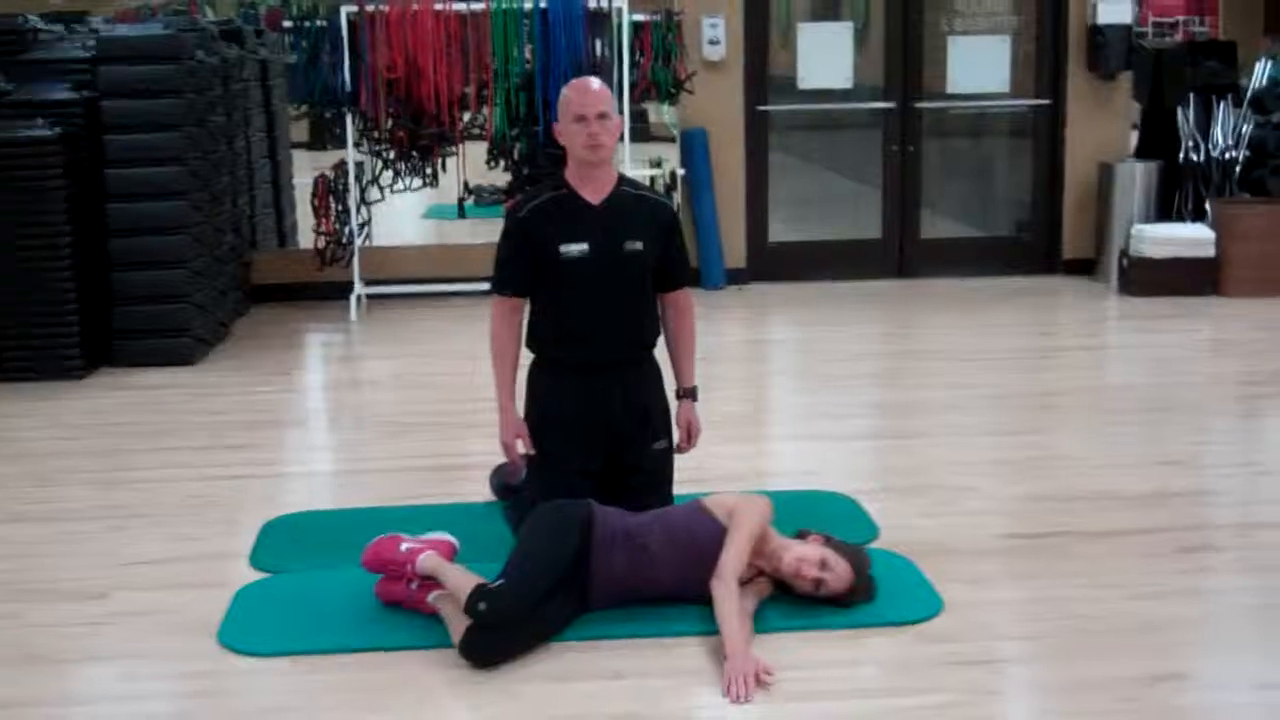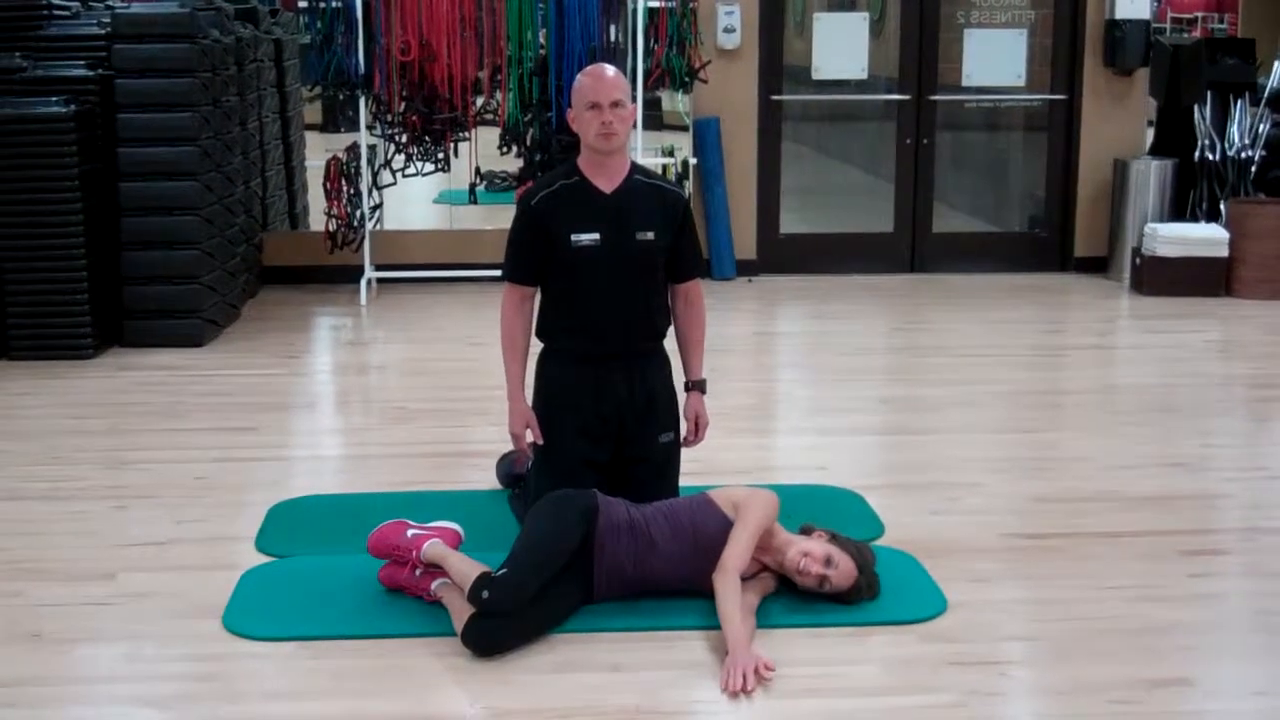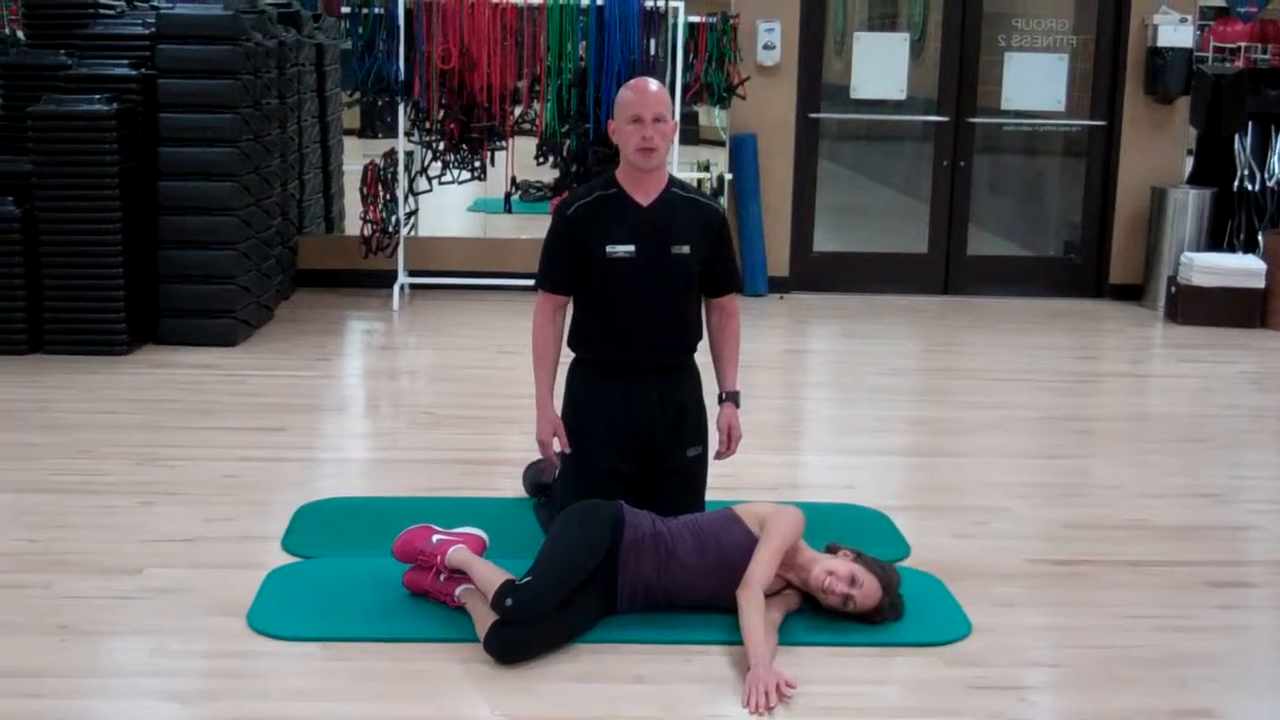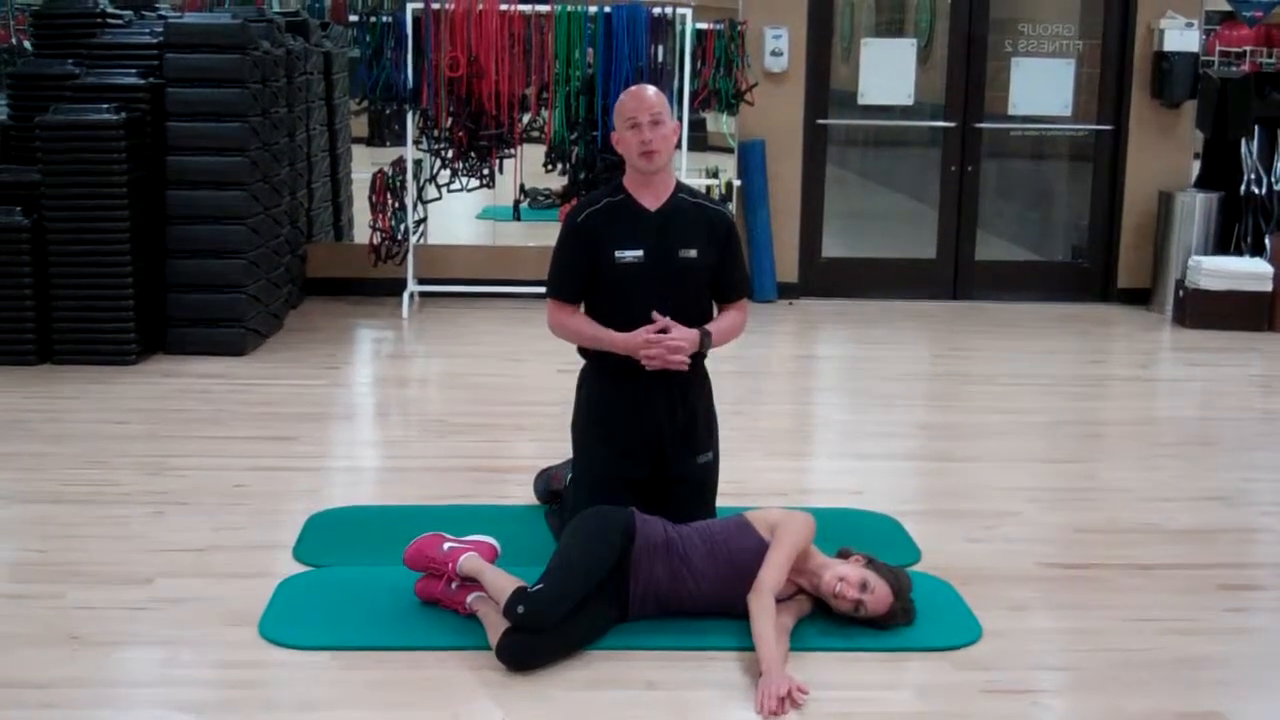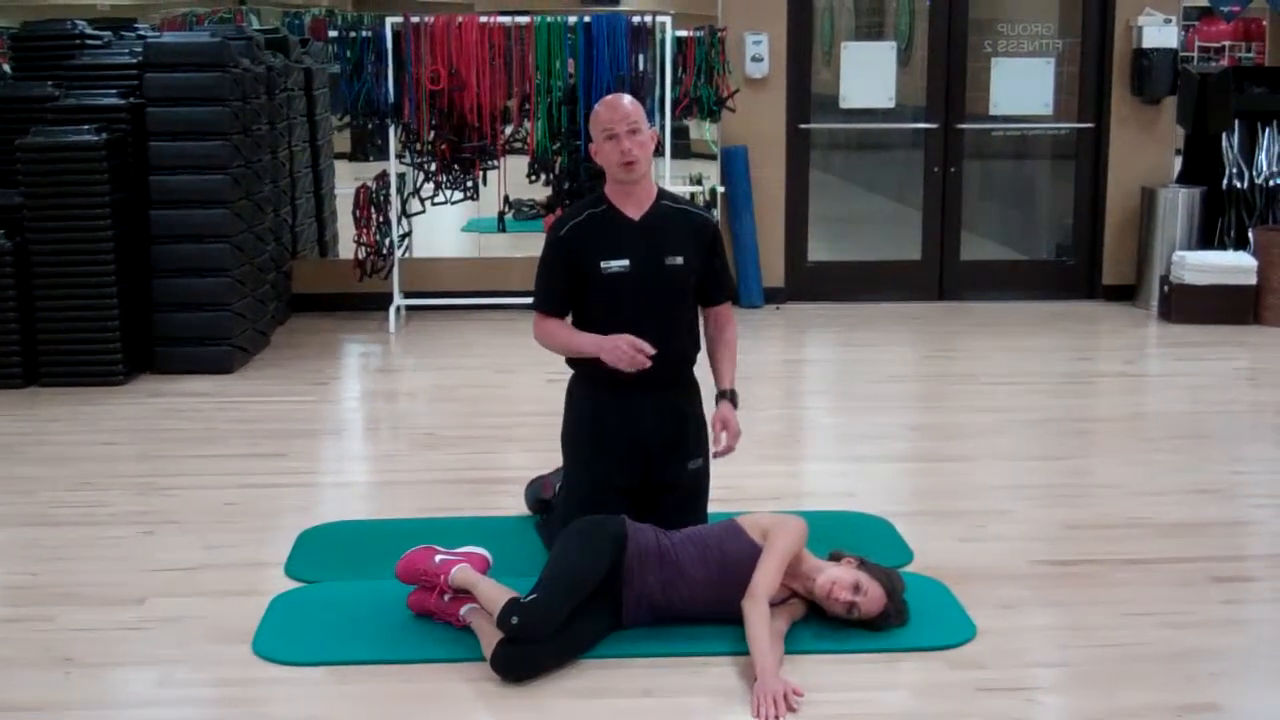
dt=1s
person 1, frame 1
left shoulder: (760, 585)
right shoulder: (756, 510)
left elbow: (735, 604)
right elbow: (722, 579)
left wrist: (741, 651)
right wrist: (738, 654)
left hip: (587, 592)
right hip: (577, 531)
left knee: (484, 648)
right knee: (497, 609)
left ankle: (431, 592)
right ankle: (423, 558)
person 1, frame 2
left shoulder: (764, 581)
right shoulder: (763, 503)
left elbow: (739, 602)
right elbow: (725, 573)
left wrist: (740, 650)
right wrist: (739, 649)
left hip: (590, 585)
right hip: (582, 521)
left knee: (485, 638)
right knee: (502, 597)
left ankle: (434, 581)
right ankle: (427, 544)
person 1, frame 3
left shoulder: (788, 599)
right shoulder: (789, 520)
left elbow: (763, 617)
right elbow: (748, 589)
left wrist: (761, 666)
right wrist: (761, 666)
left hip: (614, 596)
right hip: (608, 531)
left knee: (508, 646)
right knee: (525, 605)
left ankle: (458, 585)
right ankle: (452, 550)
person 1, frame 4
left shoulder: (799, 604)
right shoulder: (799, 526)
left elbow: (774, 623)
right elbow: (760, 594)
left wrist: (772, 672)
right wrist: (772, 671)
left hip: (626, 602)
right hip: (619, 536)
left knee: (520, 653)
right knee: (536, 612)
left ankle: (470, 594)
right ankle: (463, 558)
person 1, frame 5
left shoulder: (793, 606)
right shoulder: (791, 529)
left elbow: (768, 627)
right elbow: (754, 599)
left wrist: (767, 676)
right wrist: (767, 674)
left hip: (620, 610)
right hip: (611, 546)
right knee: (530, 622)
left ankle: (462, 605)
right ankle: (456, 568)
person 2, frame 1
left shoulder: (654, 211)
right shoulder: (531, 215)
left elbow: (676, 303)
right elbow: (507, 312)
left wrist: (687, 393)
right wrist: (507, 407)
left hip: (638, 387)
right hip: (561, 390)
right ankle: (515, 482)
person 2, frame 2
left shoulder: (667, 200)
right shoulder: (542, 203)
left elbow: (686, 295)
right elbow: (518, 300)
left wrist: (695, 386)
right wrist: (516, 396)
left hip: (647, 378)
right hip: (567, 379)
right ankle: (524, 473)
person 2, frame 3
left shoulder: (704, 215)
right shoulder: (578, 212)
left elbow: (723, 309)
right elbow: (550, 308)
left wrist: (729, 397)
right wrist: (544, 404)
left hip: (677, 391)
right hip: (598, 390)
right ankle: (551, 480)
person 2, frame 4
left shoulder: (712, 219)
right shoulder: (588, 219)
left elbow: (736, 311)
right elbow: (560, 315)
left wrist: (697, 338)
right wrist: (626, 343)
left hip: (686, 395)
right hip: (609, 394)
right ankle: (563, 487)
person 2, frame 5
left shoulder: (696, 224)
right shoulder: (571, 232)
left elbow: (719, 315)
right elbow: (545, 324)
left wrist: (726, 397)
right wrist: (602, 344)
left hip: (677, 404)
right hip: (599, 405)
right ankle: (558, 493)
